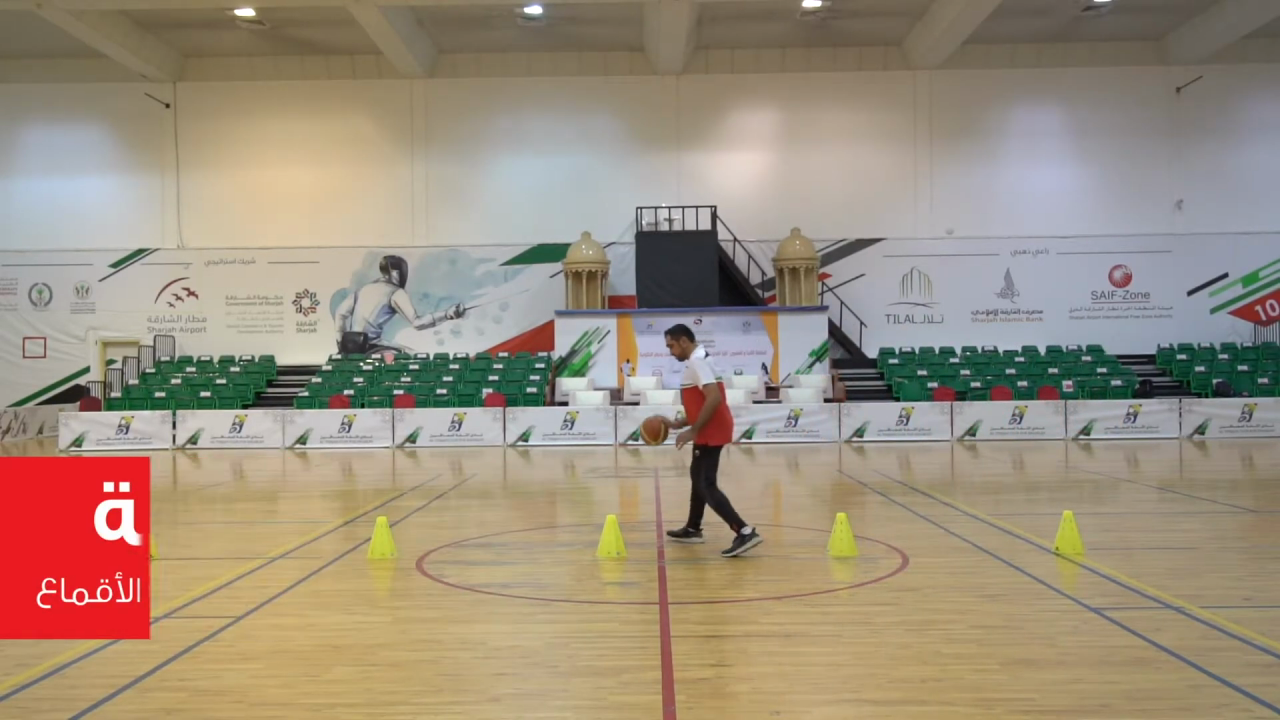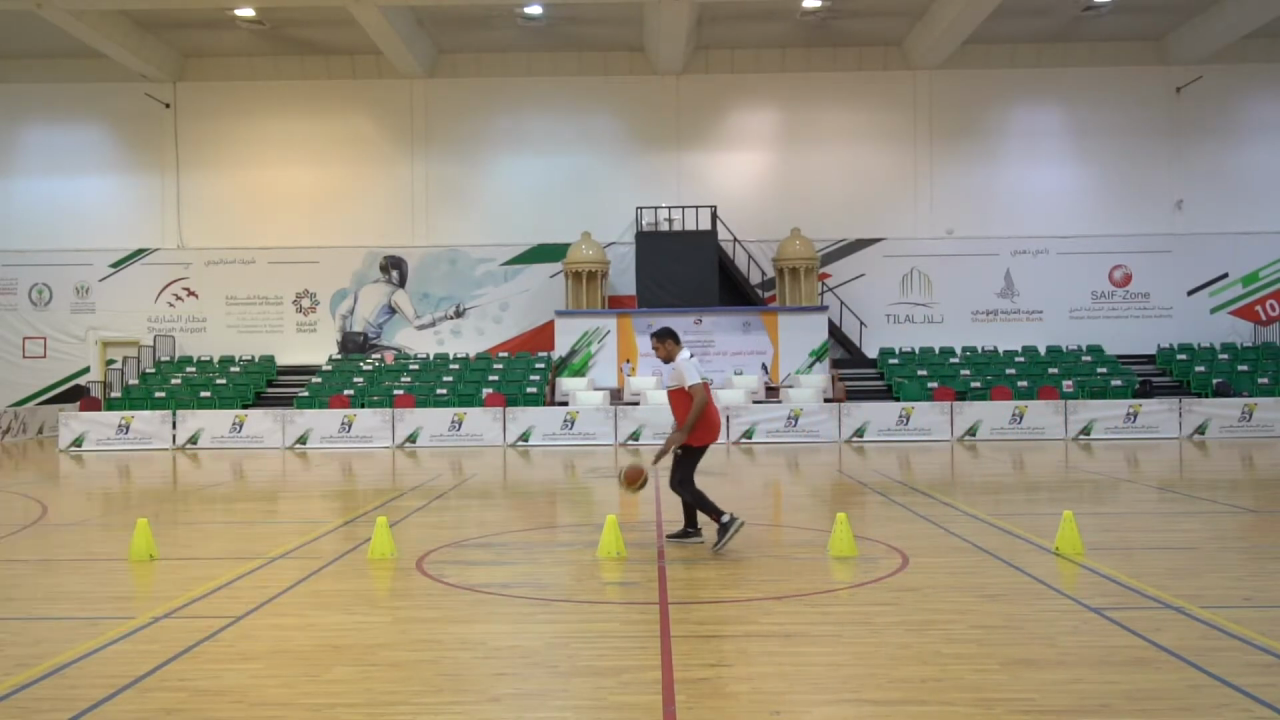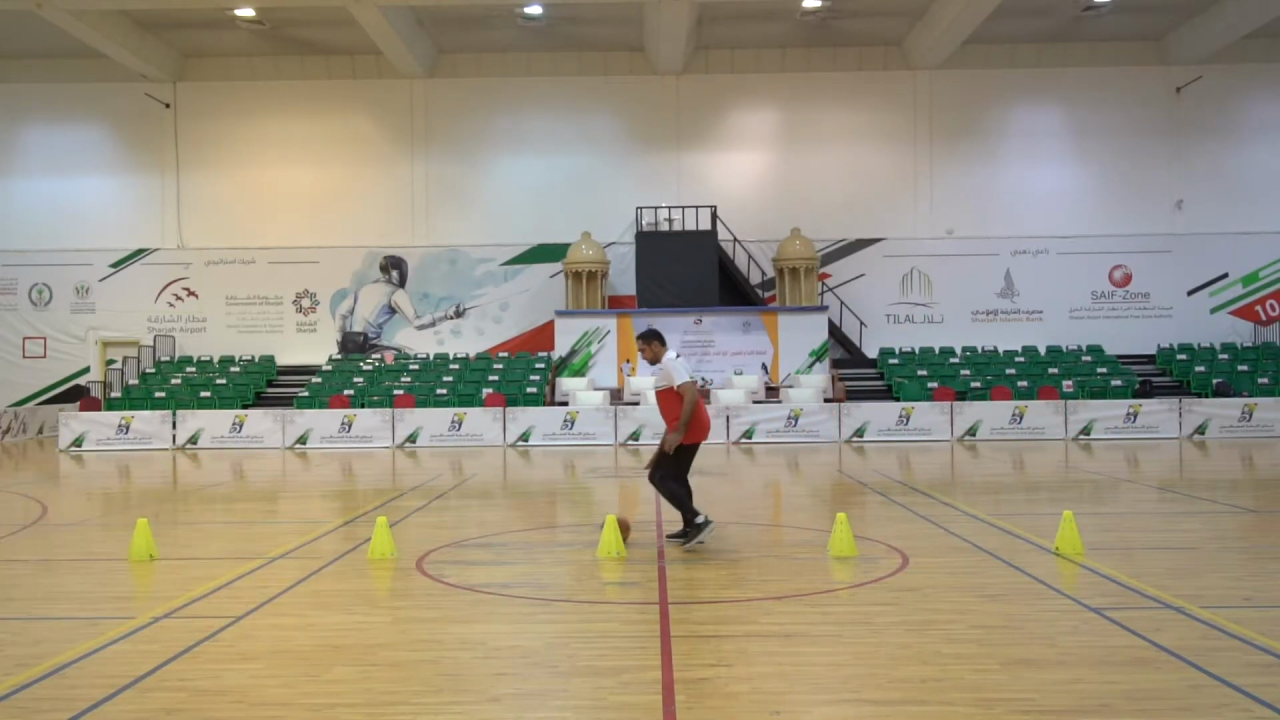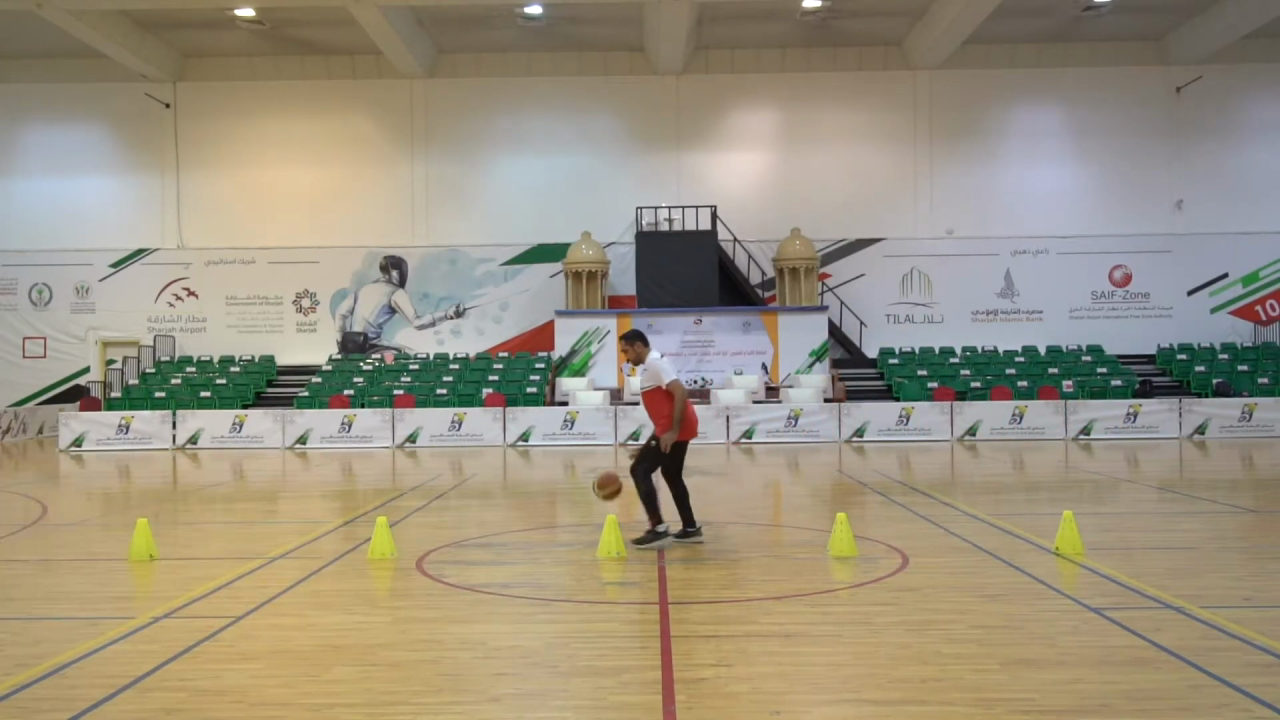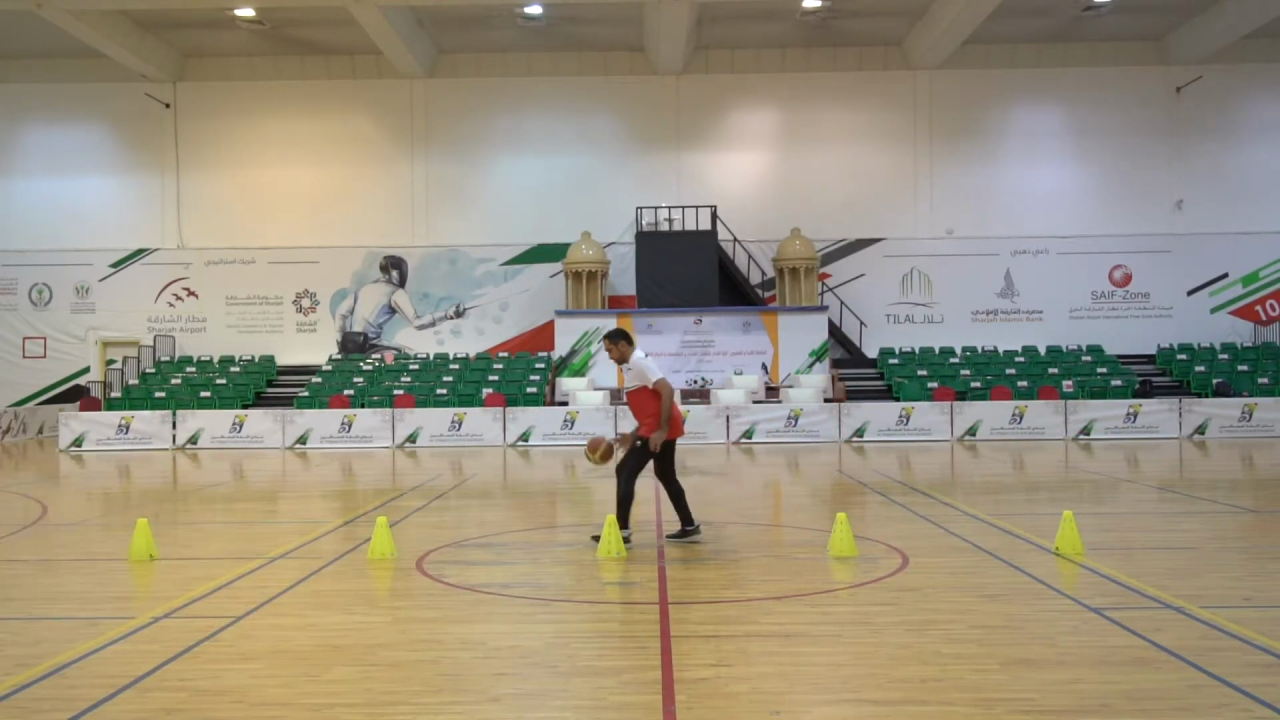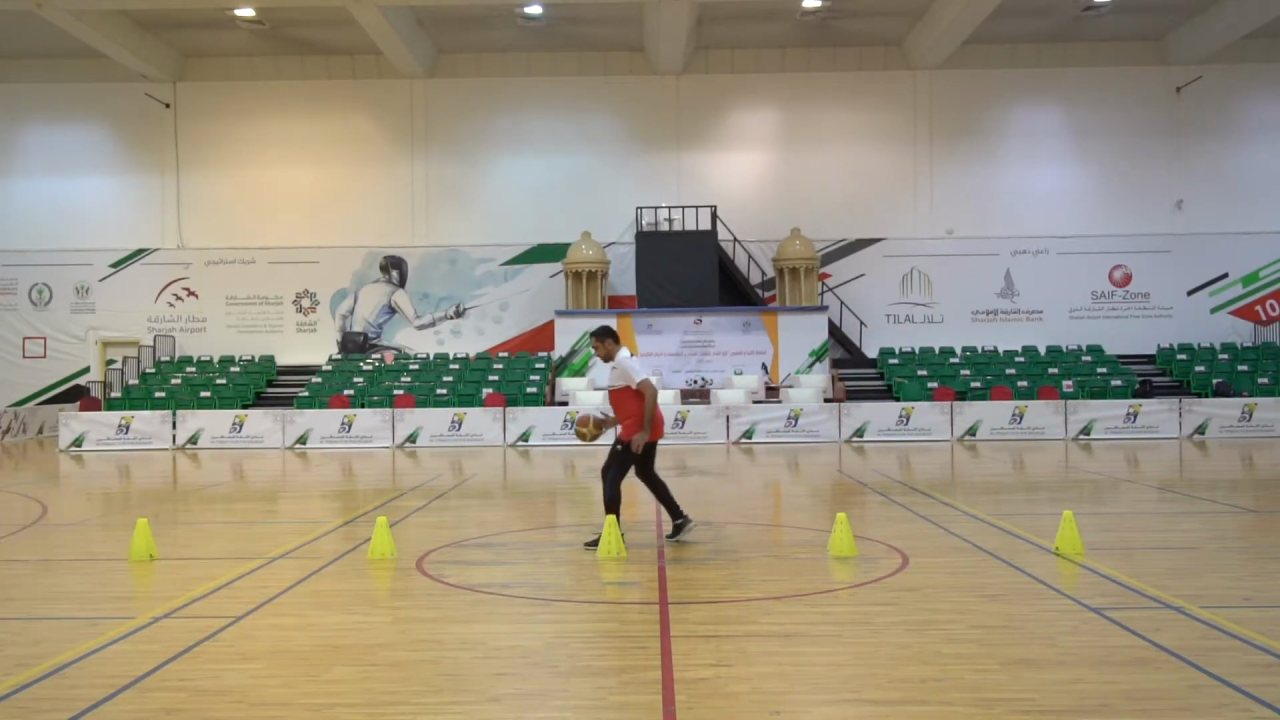
dt=0.1s
person 1, frame 1
left shoulder: (696, 362)
right shoulder: (698, 361)
left elbow: (713, 399)
left wrist: (693, 431)
right wrist: (680, 423)
left hip: (710, 432)
right hip: (711, 430)
left knee: (705, 484)
right knee: (698, 475)
left ankle: (745, 532)
right ankle: (692, 529)
person 1, frame 2
left shoulder: (684, 365)
right shoulder: (685, 364)
left elbow: (700, 399)
left wrist: (677, 436)
right wrist: (671, 442)
left hip: (694, 433)
right hip: (702, 430)
left knee: (679, 482)
right knee: (684, 478)
left ankle: (725, 519)
right ankle: (690, 528)
person 1, frame 3
left shoulder: (671, 364)
right shoulder: (670, 365)
left elbow: (691, 396)
left wrist: (679, 432)
right wrist: (661, 451)
left hip: (688, 430)
right hip: (693, 428)
left knee: (659, 476)
right knee: (676, 476)
left ankle: (697, 520)
right ankle: (691, 528)
person 1, frame 4
left shoulder: (655, 364)
right shoulder: (651, 367)
left elbow: (680, 392)
left wrist: (673, 431)
right wrist: (648, 445)
left hip: (673, 430)
right hip: (677, 429)
left knee: (639, 472)
right knee: (671, 475)
left ankle: (659, 528)
right ankle: (691, 528)
person 1, frame 5
left shoulder: (640, 363)
right shoulder: (635, 366)
left elbow: (667, 391)
left wrist: (662, 430)
right wrist: (633, 436)
left hip: (659, 429)
right hip: (659, 428)
left knee: (624, 472)
right knee: (665, 475)
left ankle: (623, 532)
right ankle: (689, 527)
person 1, frame 6
left shoulder: (624, 363)
right shoulder: (622, 363)
left elbow: (650, 392)
left wrist: (643, 431)
right wrist: (616, 421)
left hip: (637, 431)
right hip: (640, 429)
left knee: (610, 475)
right knee: (646, 474)
right ankle: (679, 520)
